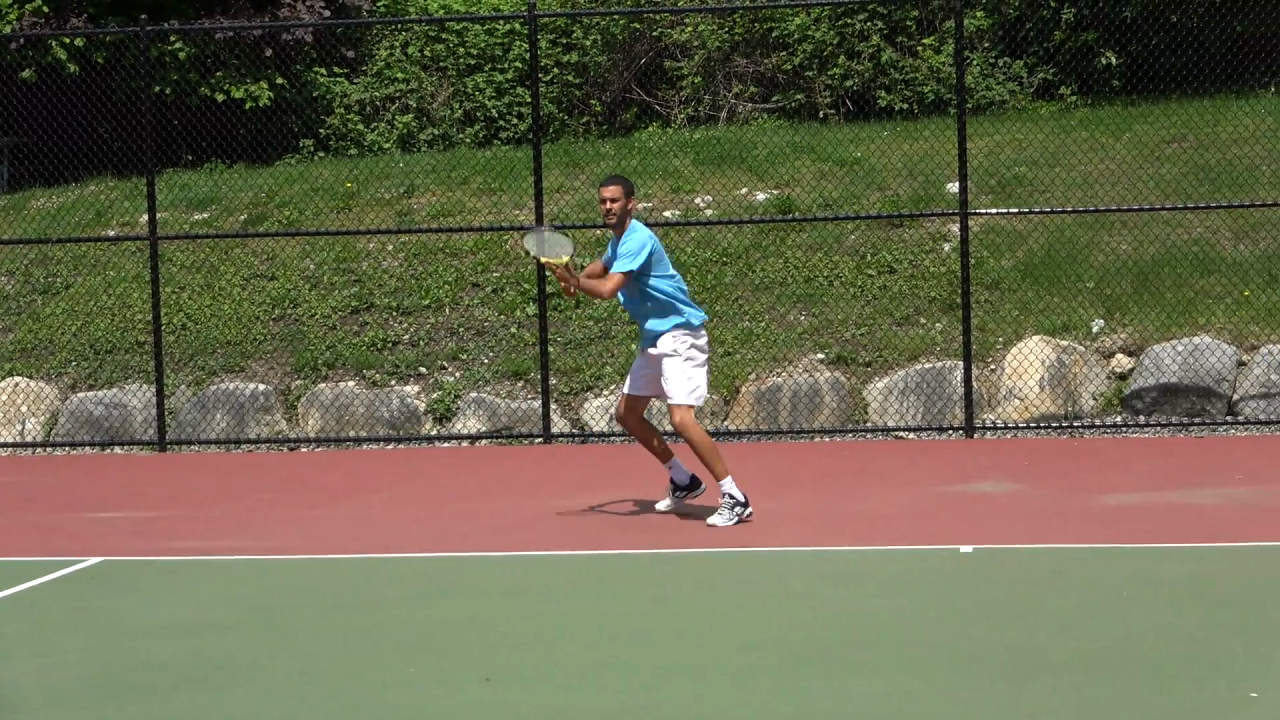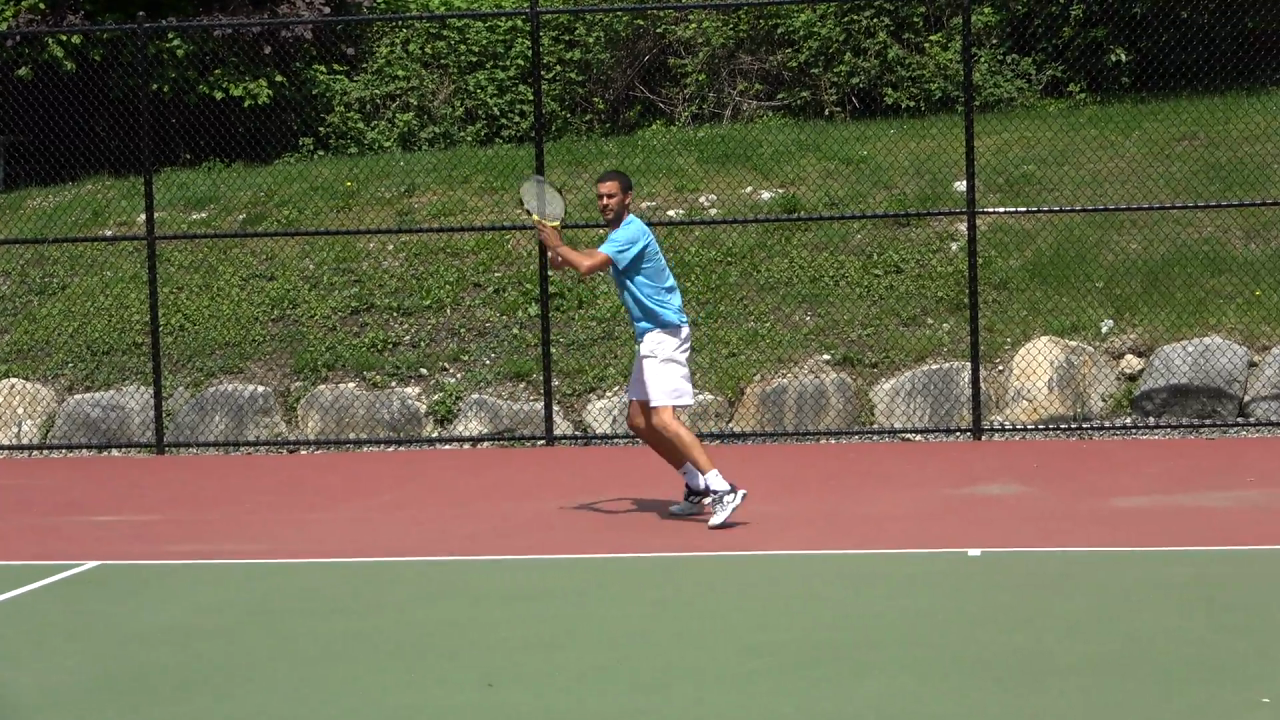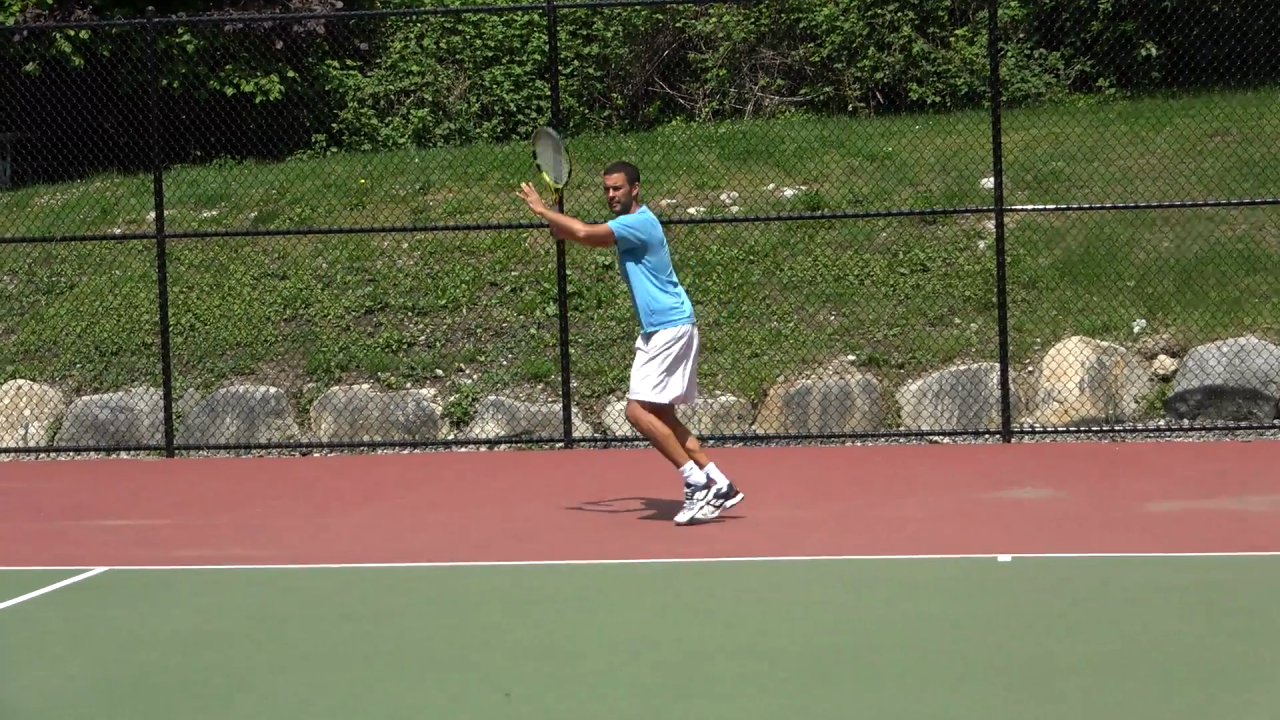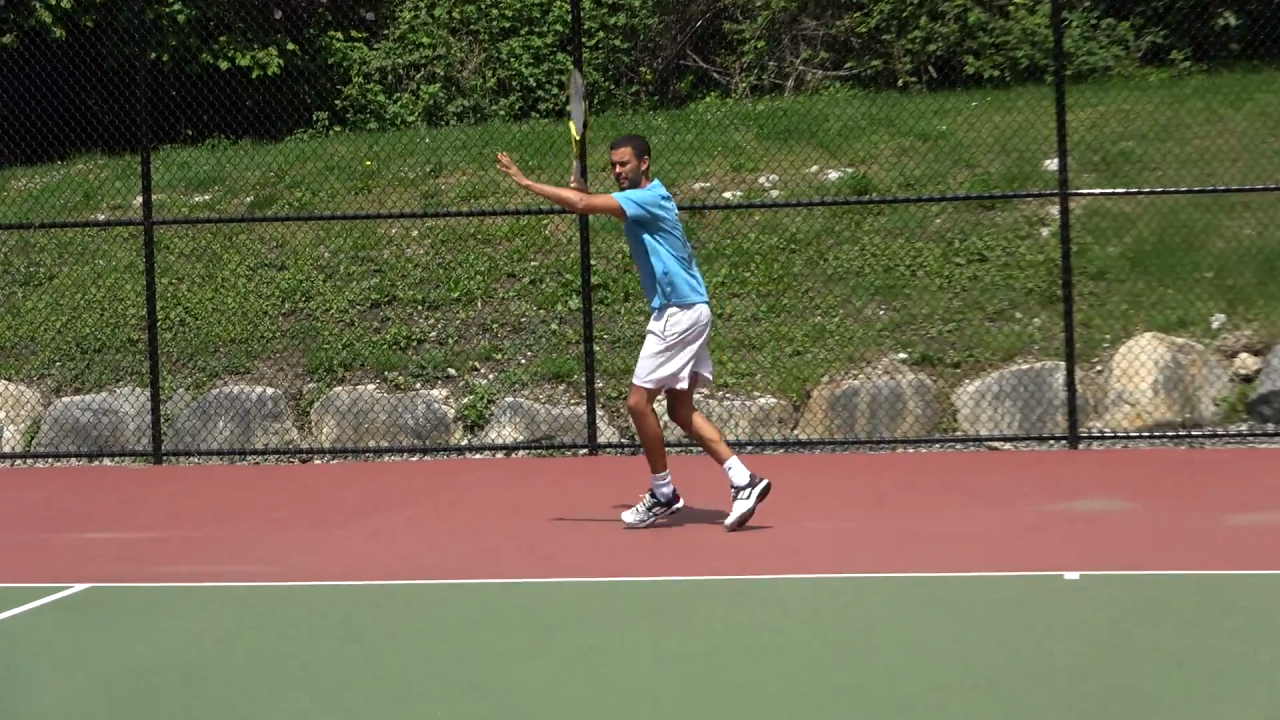
dt=0.1s
person 1, frame 1
left shoulder: (639, 238)
right shoulder: (618, 239)
left elbow: (608, 289)
right elbow: (595, 271)
left wrist: (573, 282)
right wrist: (571, 276)
left hip: (680, 335)
right hip: (656, 340)
left knee: (684, 421)
right knee: (626, 414)
left ankle: (734, 498)
right ankle: (682, 479)
person 1, frame 2
left shoulder: (633, 232)
right shoulder: (619, 232)
left elbow: (586, 266)
right elbow: (587, 260)
left wrist: (555, 245)
right wrist: (560, 250)
left hip: (664, 336)
right hip: (650, 337)
left knee: (663, 420)
right knee: (638, 421)
left ankle: (723, 490)
right ankle: (699, 486)
person 1, frame 3
left shoulder: (641, 222)
right shoulder: (629, 221)
left elbow: (585, 235)
right elbow: (593, 237)
left wrist: (541, 209)
right wrist: (561, 224)
left hip: (667, 329)
right hip: (671, 328)
left knee: (641, 414)
right knee: (663, 418)
left ankle: (697, 479)
right ankle: (717, 487)
person 1, frame 4
left shoulder: (650, 196)
right shoulder: (638, 198)
left elbow: (586, 204)
right elbow: (592, 204)
left wrist: (524, 180)
right wrist: (580, 192)
left hip: (678, 313)
right hip: (685, 312)
left knee: (637, 402)
right knee: (681, 409)
left ankle: (663, 494)
right ankle: (743, 480)
